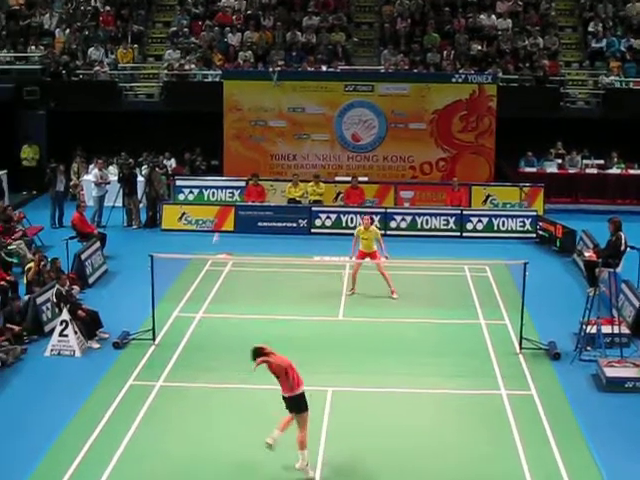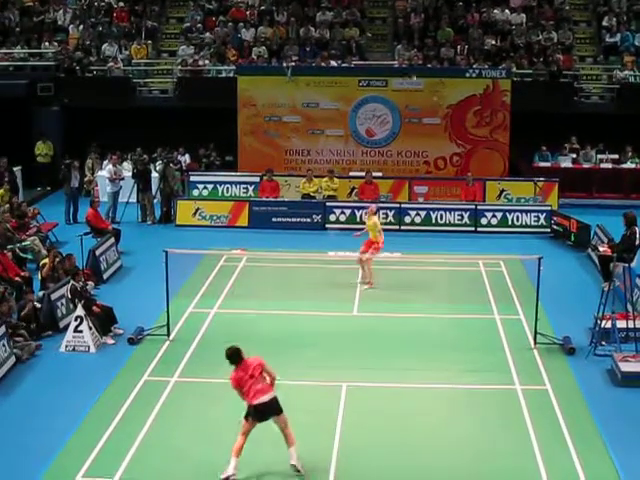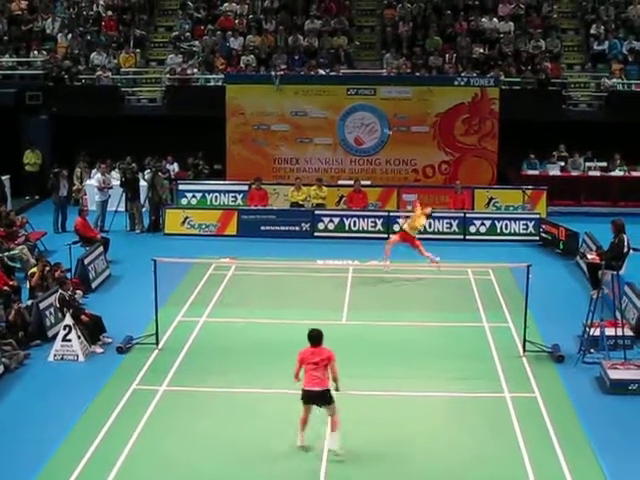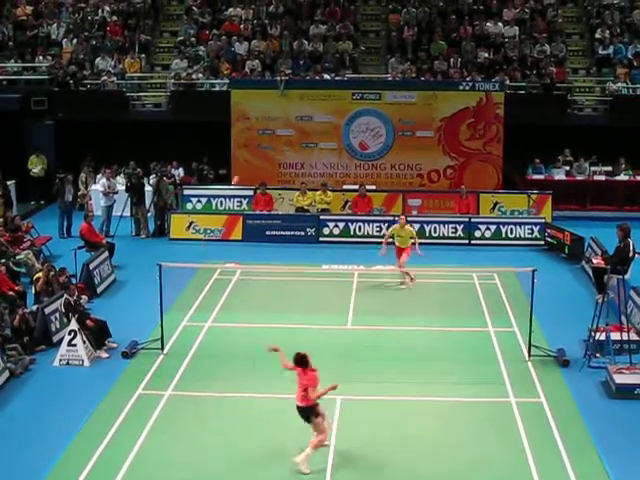
dt=0.7s
person 1, frame 1
left shoulder: (271, 364)
right shoulder: (278, 363)
right elbow: (283, 363)
left hip: (288, 395)
right hip: (295, 396)
left knee: (293, 415)
right knee: (303, 429)
left ankle: (273, 438)
right ankle: (303, 464)
person 1, frame 2
left shoulder: (234, 377)
right shoulder: (257, 361)
left elbow: (243, 396)
right elbow: (273, 377)
left hip: (255, 406)
right hip: (270, 400)
left knee: (243, 436)
right knee: (286, 429)
left ankle: (231, 469)
right ankle: (294, 460)
person 1, frame 3
left shoulder: (303, 353)
right shoulder: (328, 353)
left elbow: (296, 374)
right elbow: (334, 374)
left wrist: (297, 378)
right wrist: (337, 386)
left hip: (307, 390)
right hip: (322, 391)
left knee: (306, 412)
right knee: (333, 414)
left ankle: (301, 440)
right ankle: (334, 444)
person 1, frame 4
left shoulder: (300, 367)
right shoulder: (311, 376)
left elbow: (286, 366)
right elbow: (312, 397)
left wrist: (279, 351)
right wrist: (329, 388)
left hip: (301, 404)
right hip: (306, 407)
left knee: (322, 416)
right knee: (323, 434)
left ankle: (316, 439)
right ankle: (302, 459)
